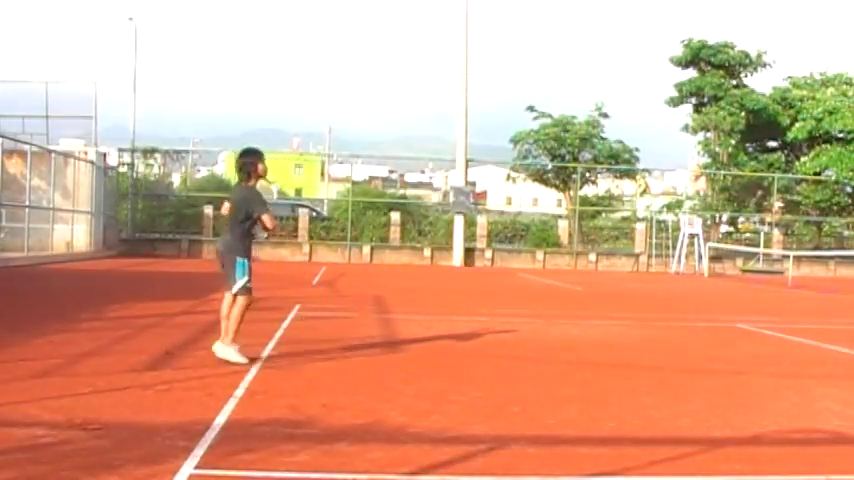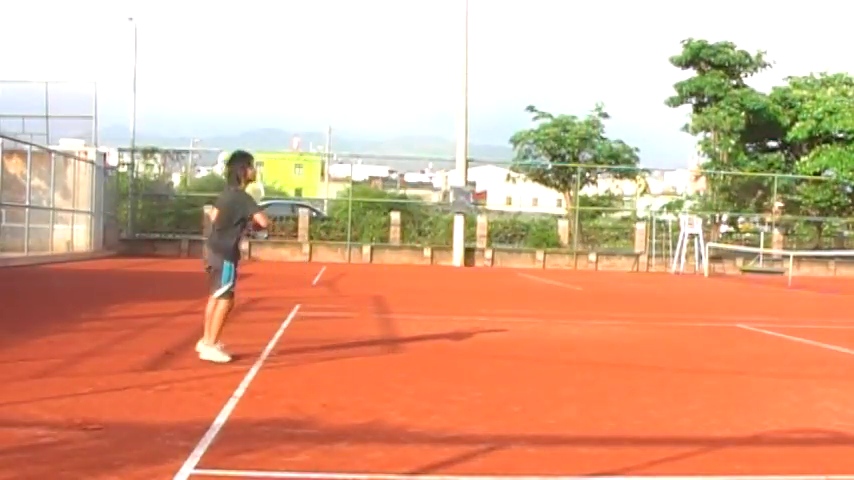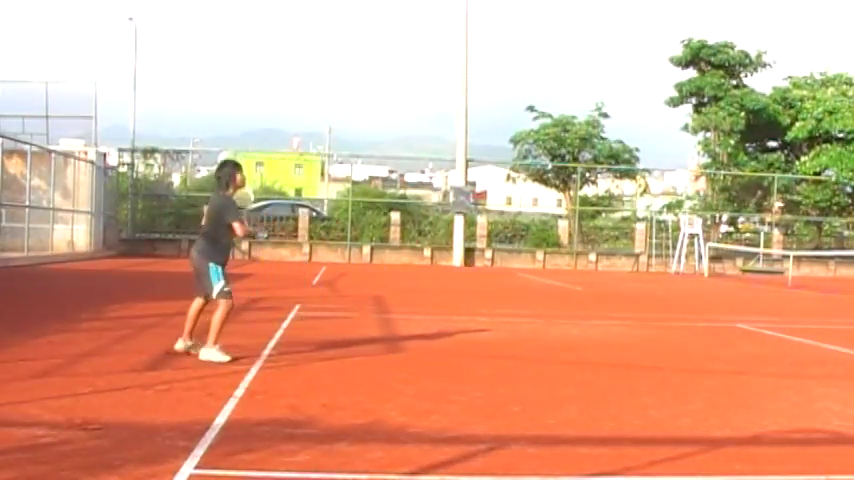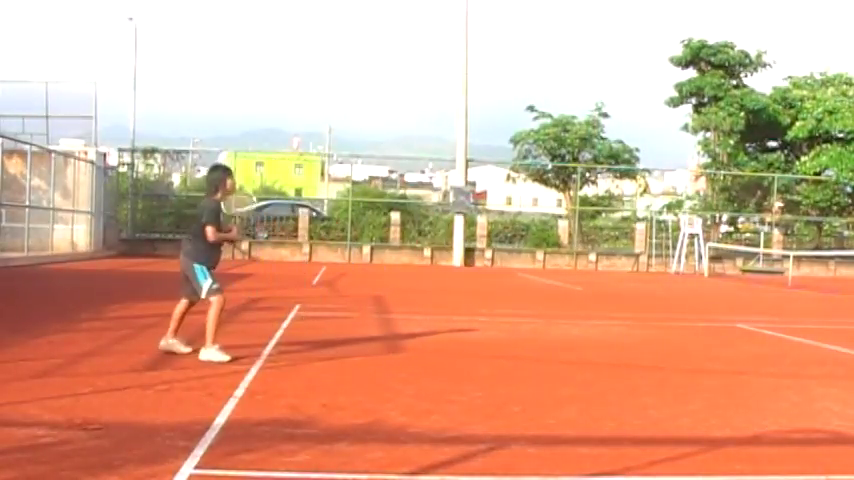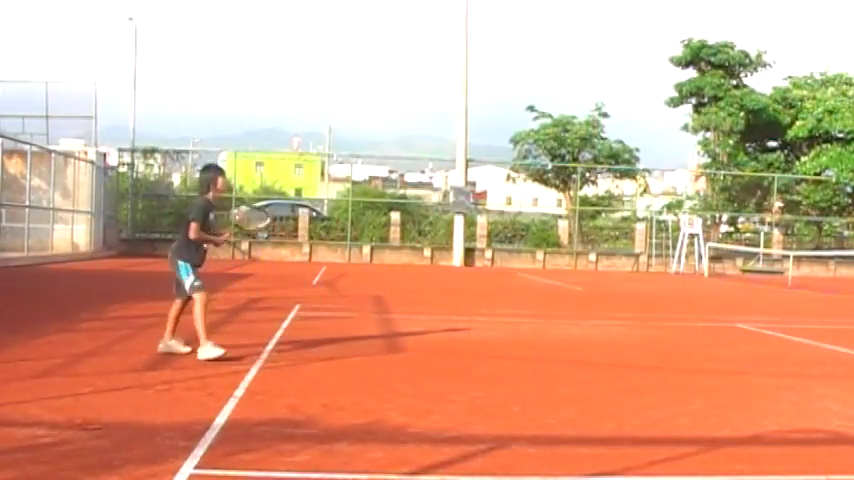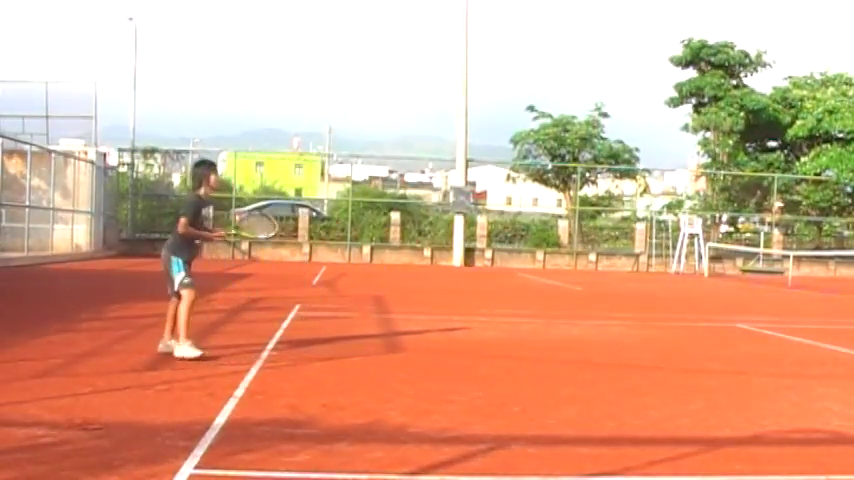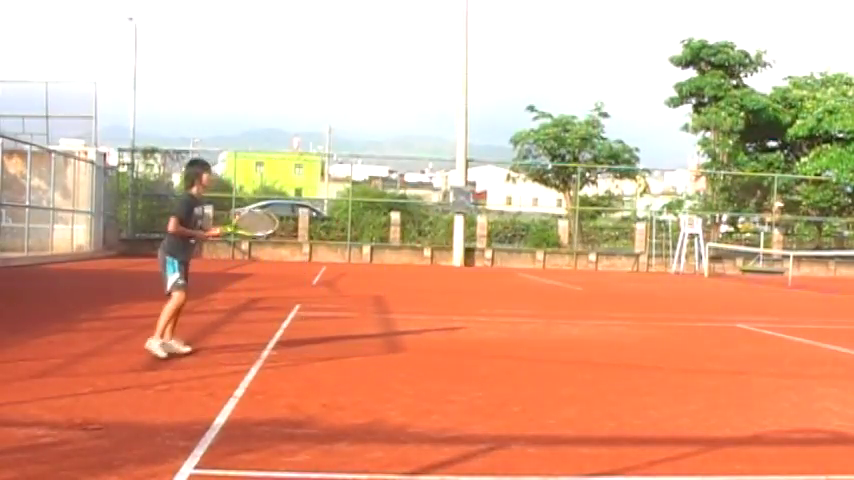
dt=0.1s
person 1, frame 1
left shoulder: (238, 188)
right shoulder: (253, 195)
left elbow: (225, 210)
right elbow: (270, 224)
right wrist: (266, 220)
left hip: (226, 246)
right hip: (238, 252)
left knee: (230, 294)
right knee: (243, 298)
left ankle: (223, 341)
right ankle: (228, 345)
person 1, frame 2
left shoulder: (227, 192)
right shoulder: (243, 198)
left elbow: (213, 217)
right elbow: (263, 222)
right wrist: (265, 219)
left hip: (214, 249)
right hip: (223, 254)
left knee: (217, 296)
right knee: (226, 301)
left ankle: (207, 341)
right ankle: (209, 347)
person 1, frame 3
left shoulder: (216, 198)
right shoulder: (228, 203)
right elbow: (243, 232)
left wrist: (229, 229)
right wrist: (247, 229)
left hip: (200, 254)
right hip: (210, 259)
left knee: (201, 298)
right knee: (226, 302)
left ankle: (185, 340)
right ankle: (210, 348)
person 1, frame 4
left shoulder: (211, 204)
right shoulder: (212, 206)
right elbow: (211, 236)
left wrist: (226, 232)
right wrist: (230, 236)
left hip: (195, 259)
right hip: (196, 261)
left knee: (188, 299)
right knee: (217, 300)
left ankle: (169, 338)
right ankle: (210, 348)
person 1, frame 5
left shoulder: (206, 203)
right shoulder: (202, 204)
right elbow: (193, 234)
left wrist: (216, 237)
right wrist: (217, 240)
left hip: (186, 258)
right hip: (183, 258)
left knee: (182, 299)
right knee: (200, 297)
left ankle: (168, 340)
right ankle: (204, 345)
person 1, frame 6
left shoulder: (204, 200)
right shoulder: (193, 200)
right elbow: (182, 228)
left wrist: (212, 233)
right wrist: (206, 235)
left hip: (184, 256)
right hip: (175, 255)
left knee: (178, 298)
right knee: (188, 294)
left ankle: (167, 340)
right ankle: (182, 341)
person 1, frame 7
left shoulder: (198, 200)
right shoulder: (185, 200)
right elbow: (172, 227)
left wrist: (207, 232)
right wrist: (197, 234)
left hip: (181, 256)
right hip: (171, 256)
left knee: (175, 297)
right knee: (179, 296)
left ankle: (168, 340)
right ankle: (156, 339)
